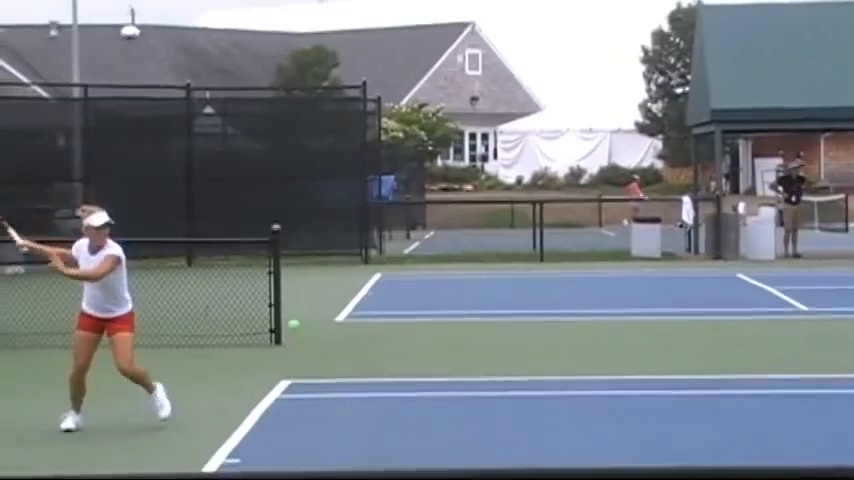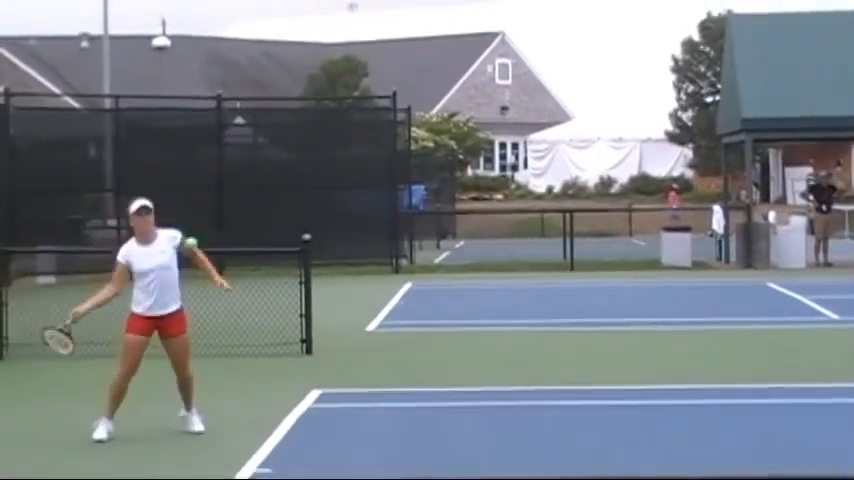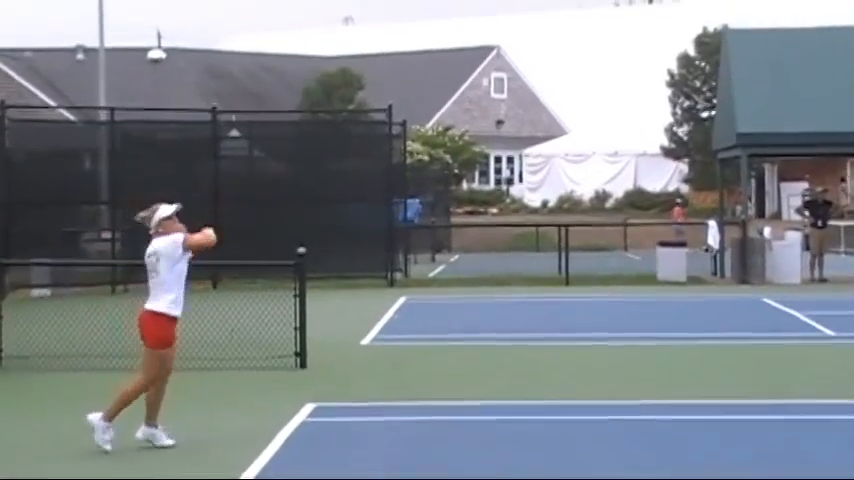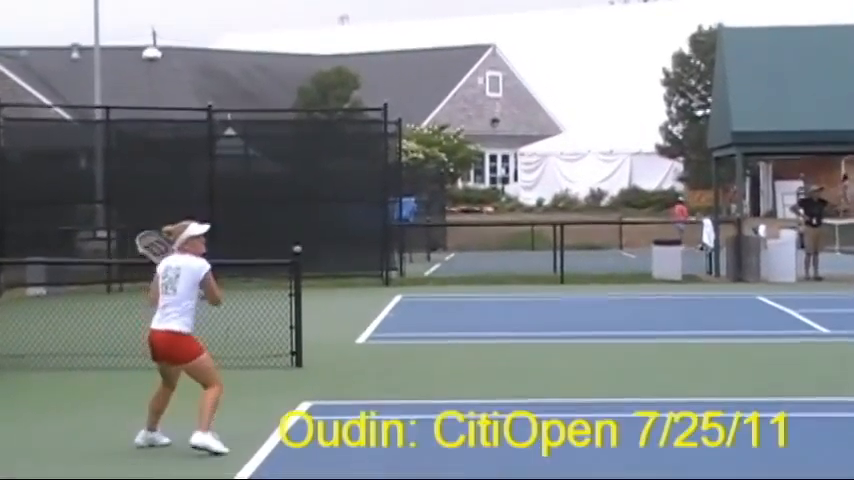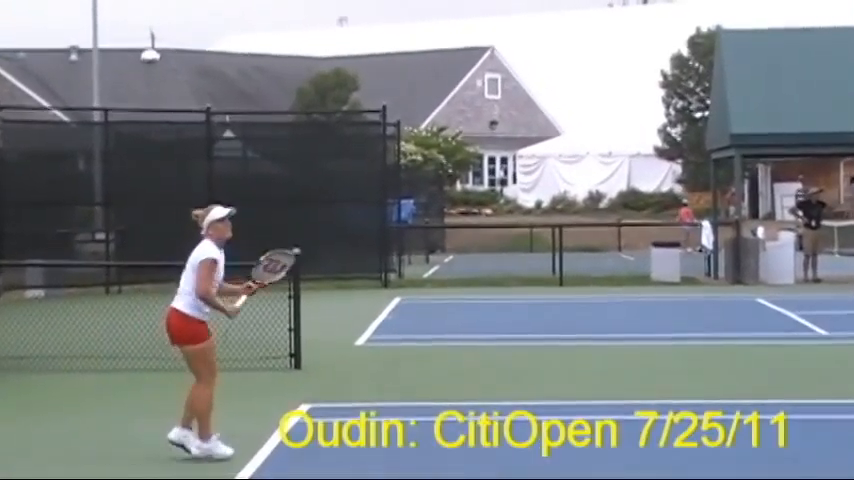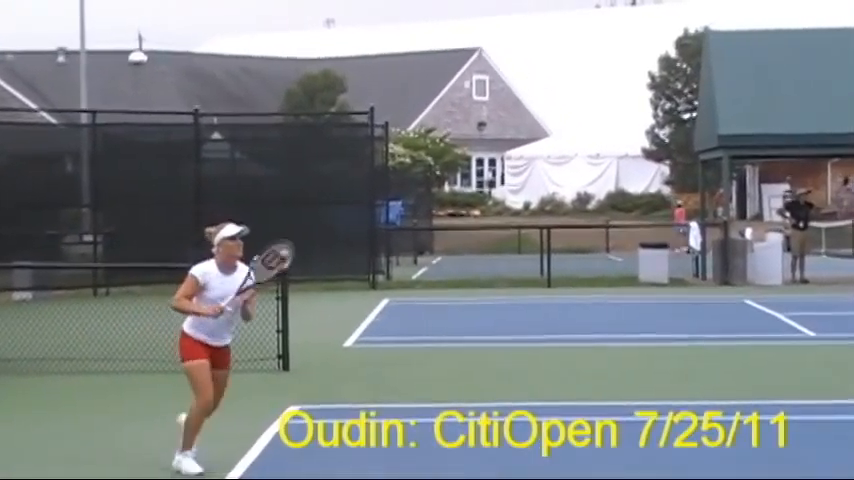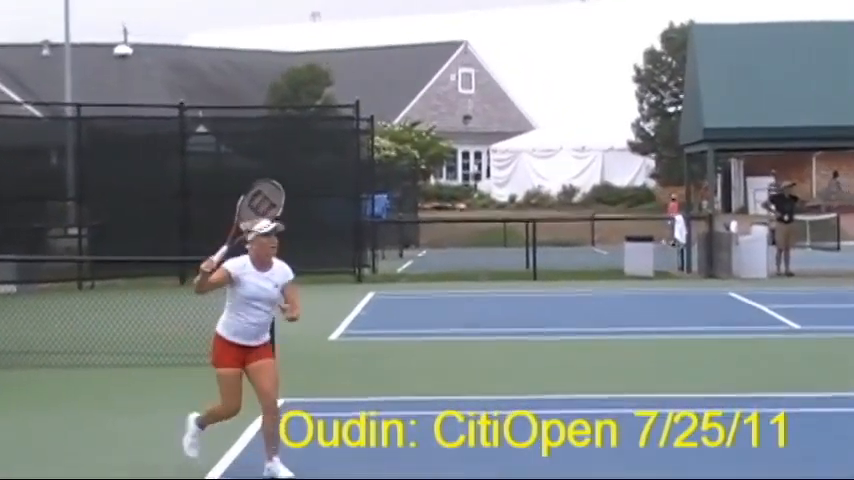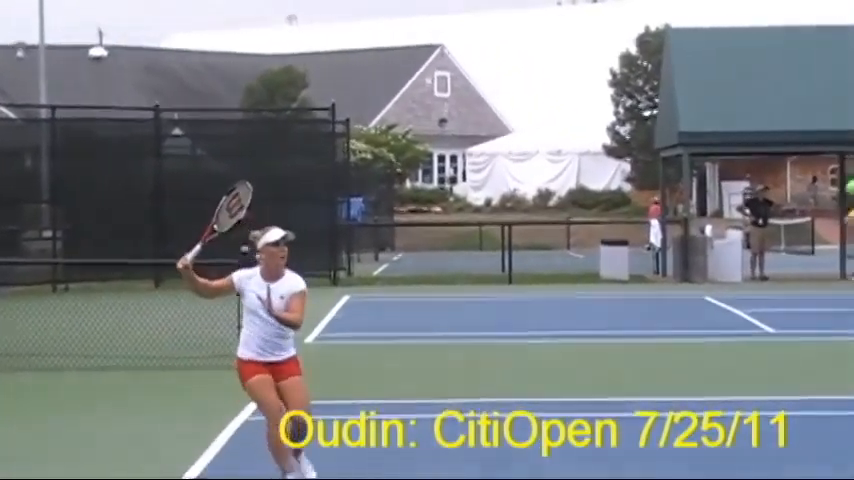
dt=0.3s
person 1, frame 1
left shoulder: (113, 252)
right shoulder: (80, 246)
left elbow: (96, 274)
right elbow: (65, 256)
left wrist: (64, 269)
right wrist: (34, 247)
left hip: (120, 316)
right hip: (89, 315)
left knee: (126, 367)
right knee: (79, 367)
left ankle: (155, 389)
right ankle: (74, 412)
person 1, frame 2
left shoulder: (171, 237)
right shoulder: (127, 251)
left elbow: (196, 254)
right elbow: (115, 287)
left wrist: (216, 276)
right wrist: (87, 307)
left hip: (172, 315)
right hip: (141, 317)
left knee: (183, 371)
right knee: (125, 372)
left ankle: (190, 412)
right ankle: (107, 420)
person 1, frame 3
left shoulder: (154, 247)
right shoulder: (176, 241)
right elbow: (210, 239)
right wrist: (207, 231)
left hip: (153, 316)
right hip: (160, 319)
left knee: (161, 376)
right knee: (147, 380)
left ankle: (150, 427)
right ankle: (103, 419)
person 1, frame 4
left shoulder: (164, 264)
right shoulder: (199, 265)
left elbow: (154, 299)
right elbow: (216, 300)
left hip: (157, 334)
right hip: (177, 337)
left knee: (167, 384)
right knee: (214, 385)
left ankle: (149, 432)
right ankle: (202, 434)
person 1, frame 5
left shoulder: (211, 251)
right shoulder: (209, 253)
left elbow: (215, 288)
right elbow: (203, 291)
left wrist: (243, 288)
right wrist: (225, 309)
left hip: (192, 320)
right hip: (185, 319)
left knee: (203, 380)
right knee: (207, 380)
left ankle: (184, 432)
right ankle: (206, 441)
person 1, frame 6
left shoulder: (244, 272)
right shoulder: (203, 271)
left elbow: (247, 316)
right elbow: (177, 302)
left wrist: (248, 304)
right wrist: (204, 310)
left hip: (221, 345)
right hip: (194, 340)
left knee: (212, 401)
right knee: (205, 398)
left ankle: (188, 420)
right ankle: (184, 454)
person 1, frame 7
left shoulder: (283, 271)
right shoulder: (236, 266)
left elbow: (294, 309)
right elbow: (201, 288)
left wrist: (292, 313)
right wrist: (205, 274)
left hip: (260, 344)
right hip: (228, 343)
left knee: (270, 402)
right knee: (230, 407)
right ankle: (198, 422)
person 1, frame 8
left shoulder: (295, 283)
right shoulder: (245, 278)
left elbow: (296, 321)
right elbow: (206, 290)
left wrist: (275, 313)
right wrist: (187, 273)
left hip: (285, 360)
right hip: (251, 361)
left knee: (300, 419)
right knee: (276, 414)
left ankle: (297, 455)
